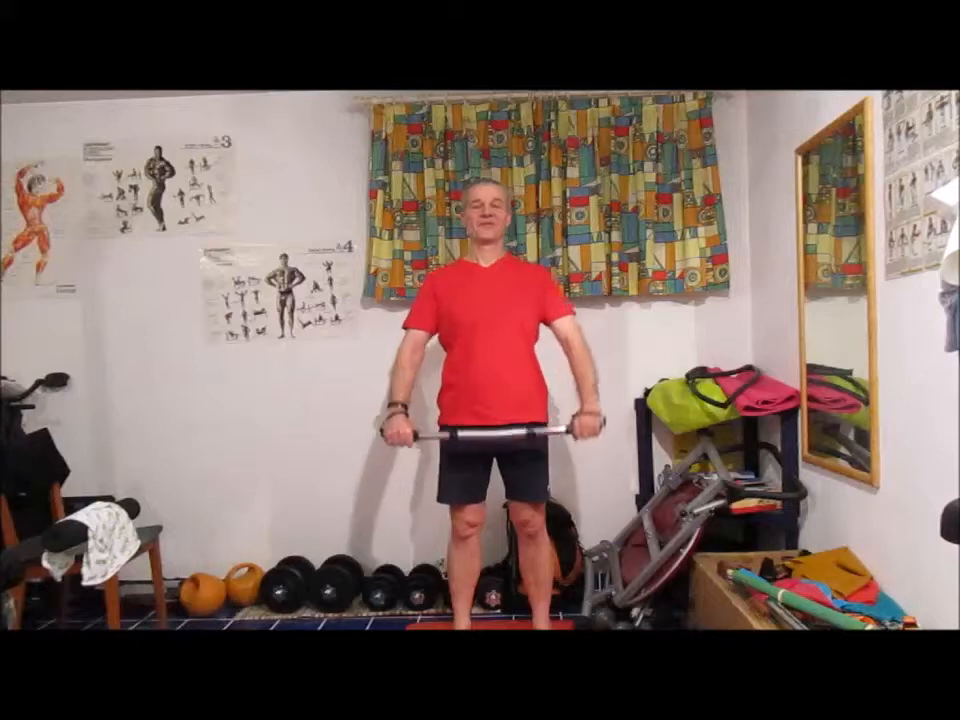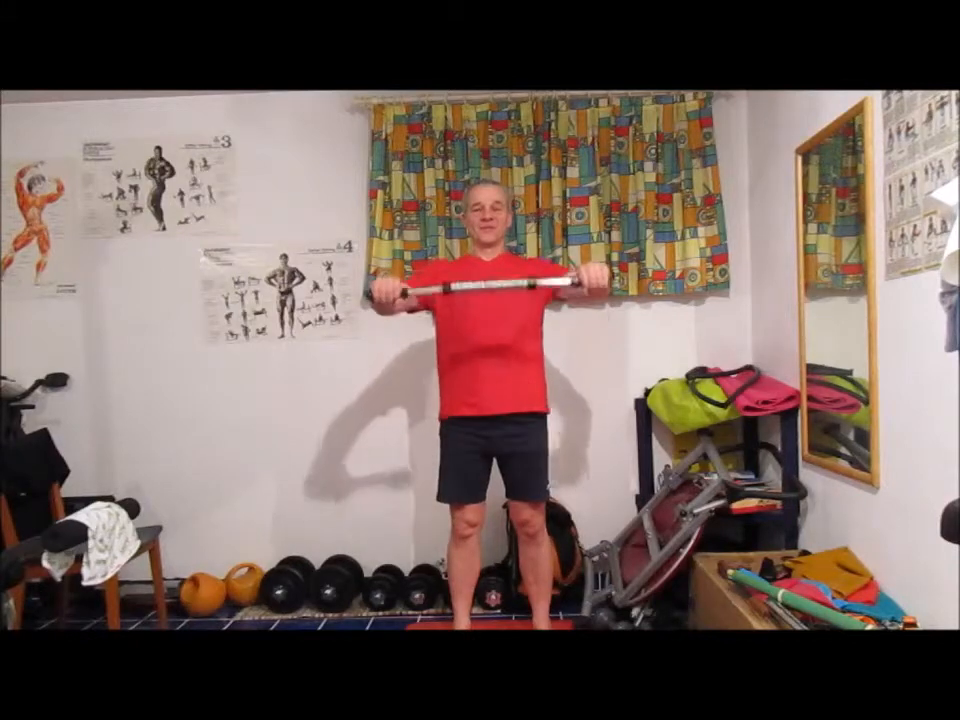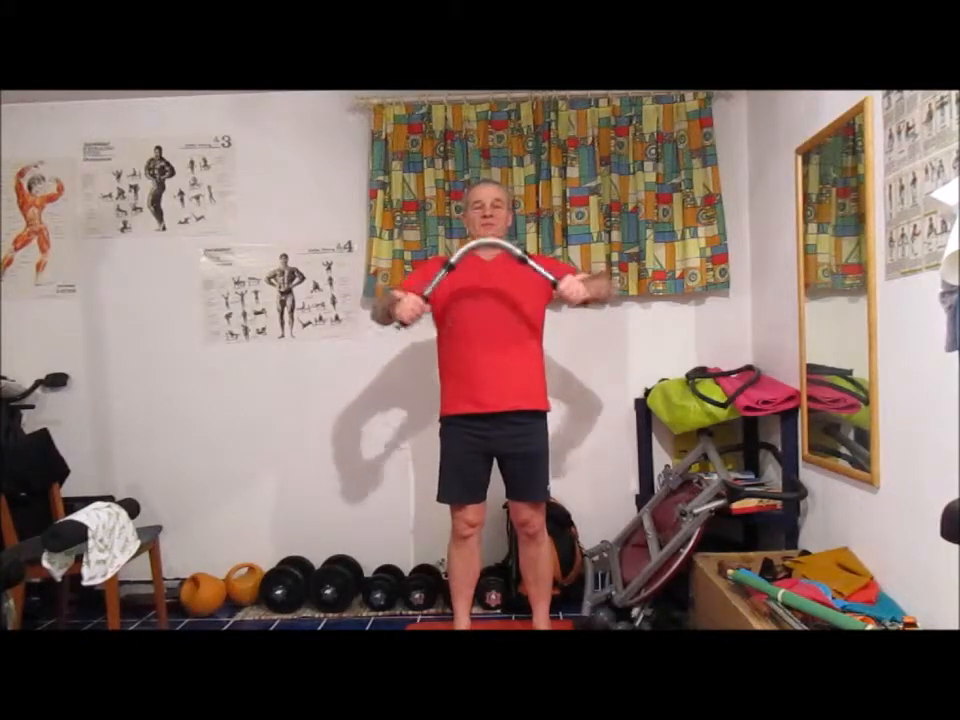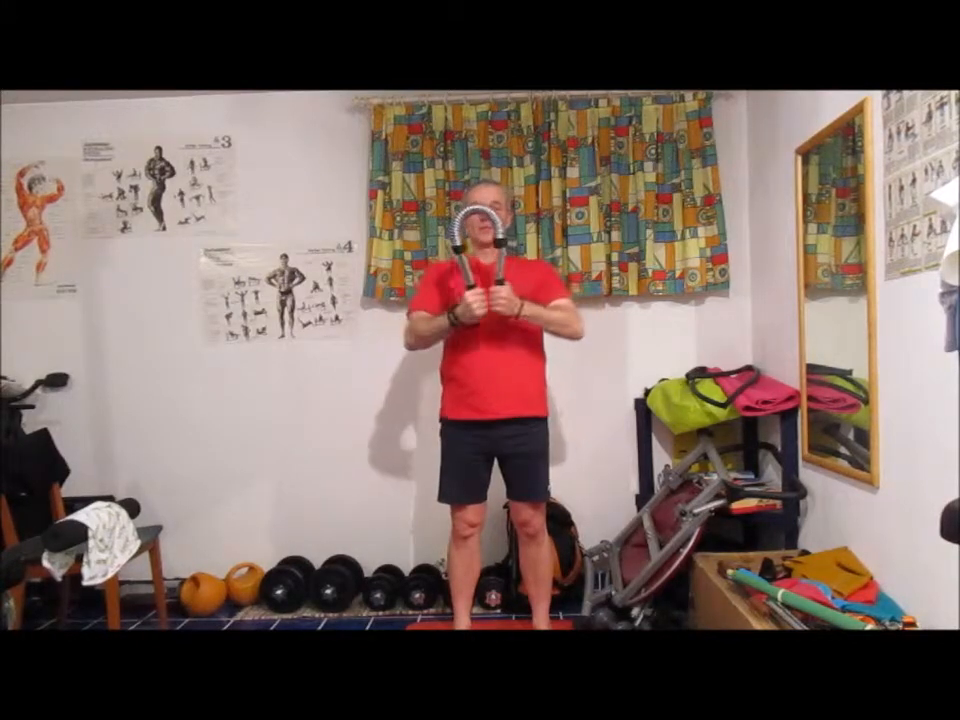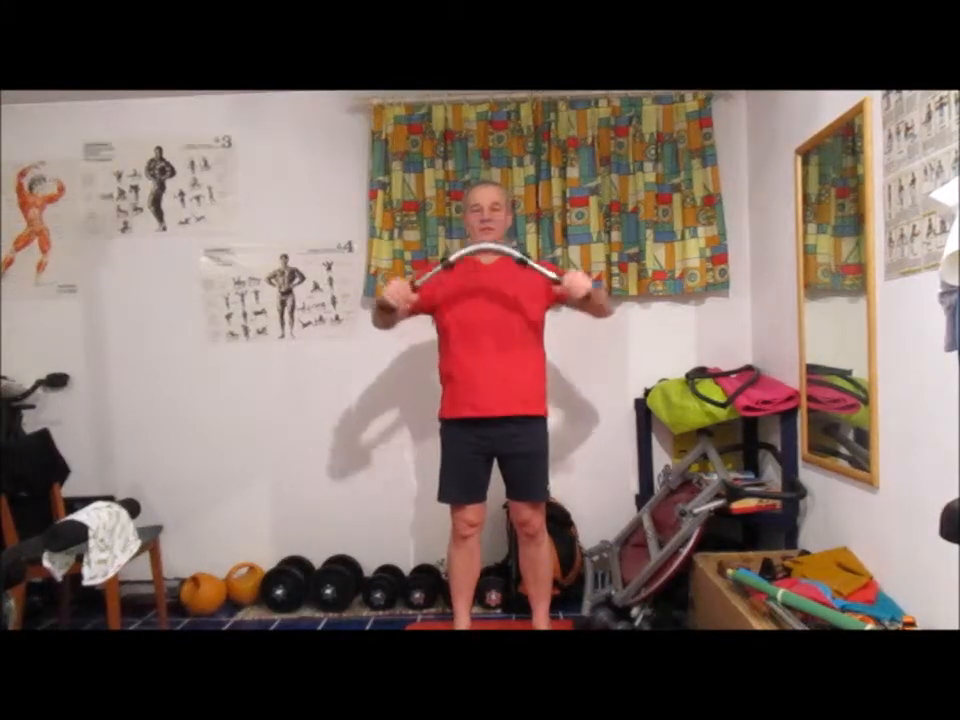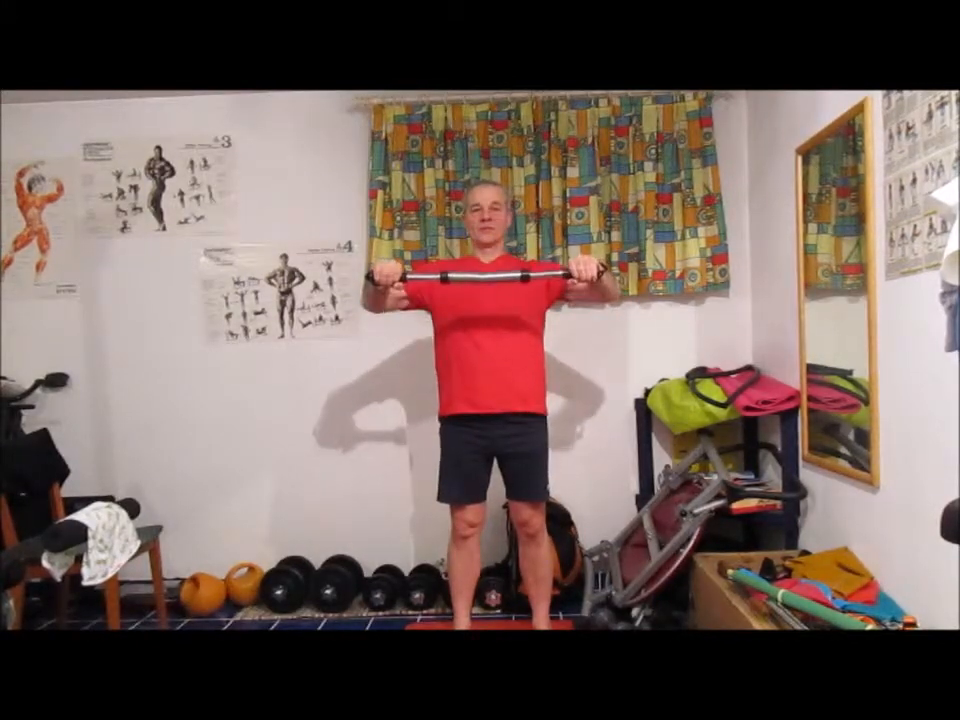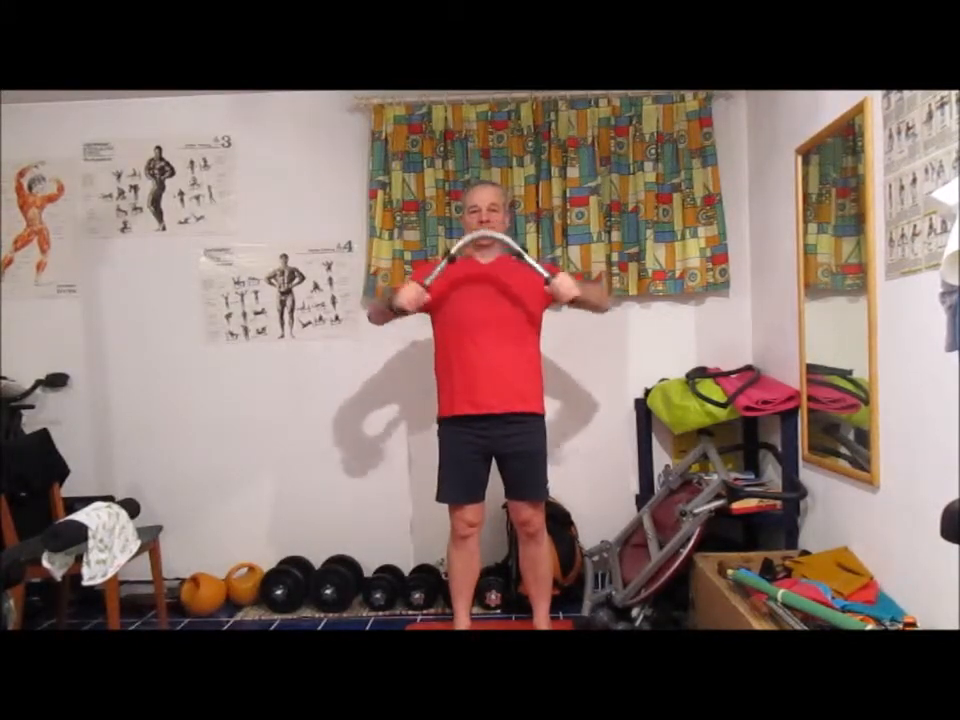
dt=0.5s
person 1, frame 1
left shoulder: (536, 277)
right shoulder: (440, 282)
left elbow: (573, 339)
right elbow: (411, 349)
left wrist: (589, 404)
right wrist: (397, 409)
left hip: (525, 422)
right hip: (461, 424)
left knee: (531, 524)
right knee: (465, 526)
left ankle: (541, 623)
right ankle: (461, 623)
person 1, frame 2
left shoulder: (537, 269)
right shoulder: (439, 273)
left elbow: (589, 286)
right elbow: (390, 303)
left wrist: (598, 277)
right wrist: (382, 293)
left hip: (524, 417)
right hip: (462, 420)
left knee: (531, 523)
right knee: (465, 524)
left ankle: (542, 622)
right ankle: (461, 623)
person 1, frame 3
left shoulder: (538, 267)
right shoulder: (438, 270)
left elbow: (603, 287)
right elbow: (381, 312)
left wrist: (588, 287)
right wrist: (394, 307)
left hip: (524, 416)
right hip: (462, 419)
left knee: (531, 523)
right knee: (465, 524)
left ankle: (542, 622)
right ankle: (461, 623)
person 1, frame 4
left shoulder: (538, 272)
right shoulder: (440, 274)
left elbow: (574, 326)
right elbow: (412, 337)
left wrist: (519, 307)
right wrist: (457, 316)
left hip: (524, 419)
right hip: (463, 421)
left knee: (531, 524)
right knee: (465, 525)
left ankle: (541, 623)
right ankle: (461, 623)
person 1, frame 5
left shoulder: (538, 273)
right shoulder: (439, 278)
left elbow: (604, 309)
right elbow: (383, 322)
left wrist: (586, 289)
right wrist: (388, 302)
left hip: (524, 419)
right hip: (462, 422)
left knee: (531, 524)
right knee: (465, 525)
left ankle: (542, 622)
right ankle: (461, 622)
person 1, frame 6
left shoulder: (538, 273)
right shoulder: (437, 275)
left elbow: (609, 294)
right elbow: (375, 304)
left wrist: (596, 272)
right wrist: (377, 281)
left hip: (524, 419)
right hip: (462, 421)
left knee: (531, 523)
right knee: (465, 525)
left ankle: (542, 622)
right ankle: (461, 623)
person 1, frame 7
left shoulder: (534, 273)
right shoulder: (437, 275)
left elbow: (602, 303)
right elbow: (376, 316)
left wrist: (578, 290)
right wrist: (396, 303)
left hip: (522, 419)
right hip: (461, 422)
left knee: (531, 523)
right knee: (464, 525)
left ankle: (542, 622)
right ankle: (461, 623)
